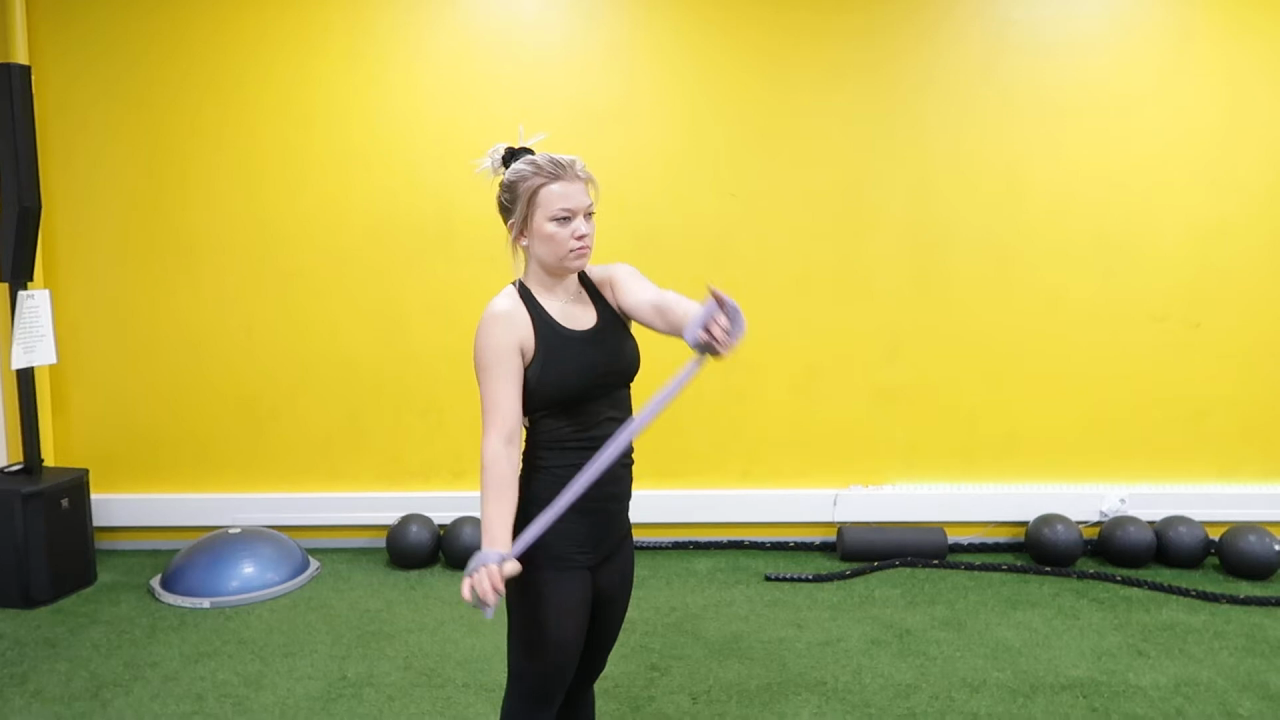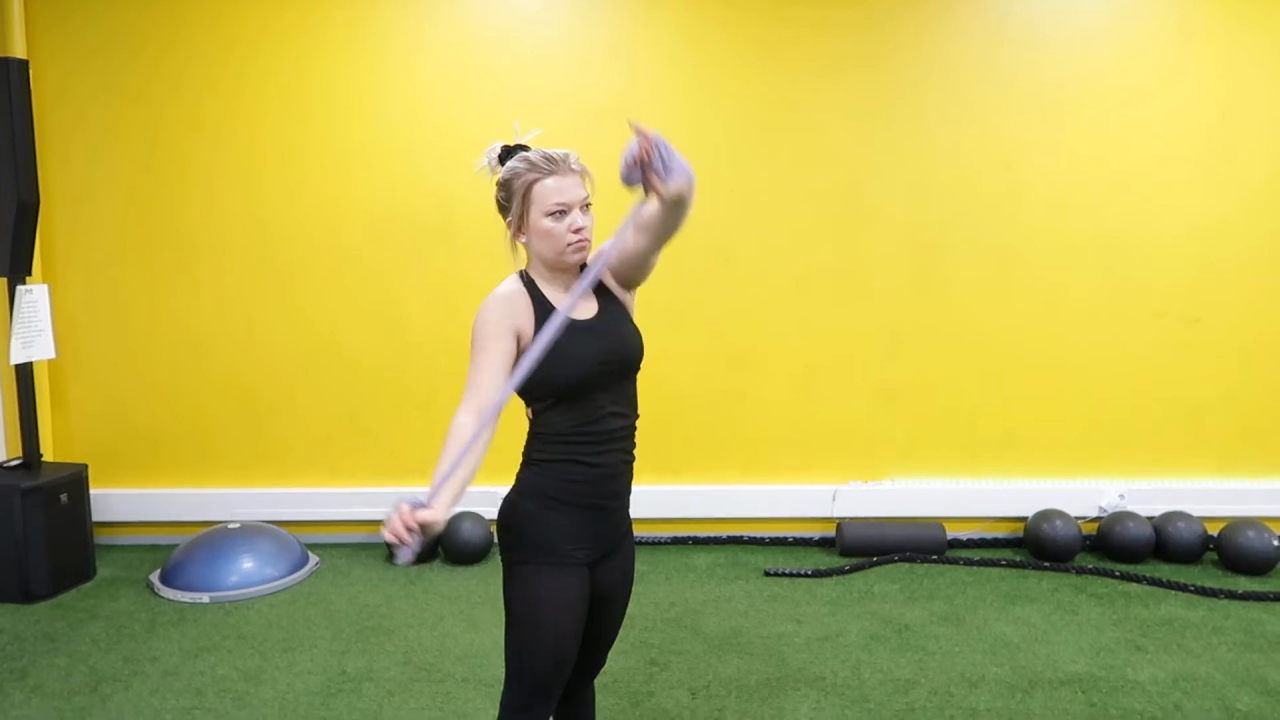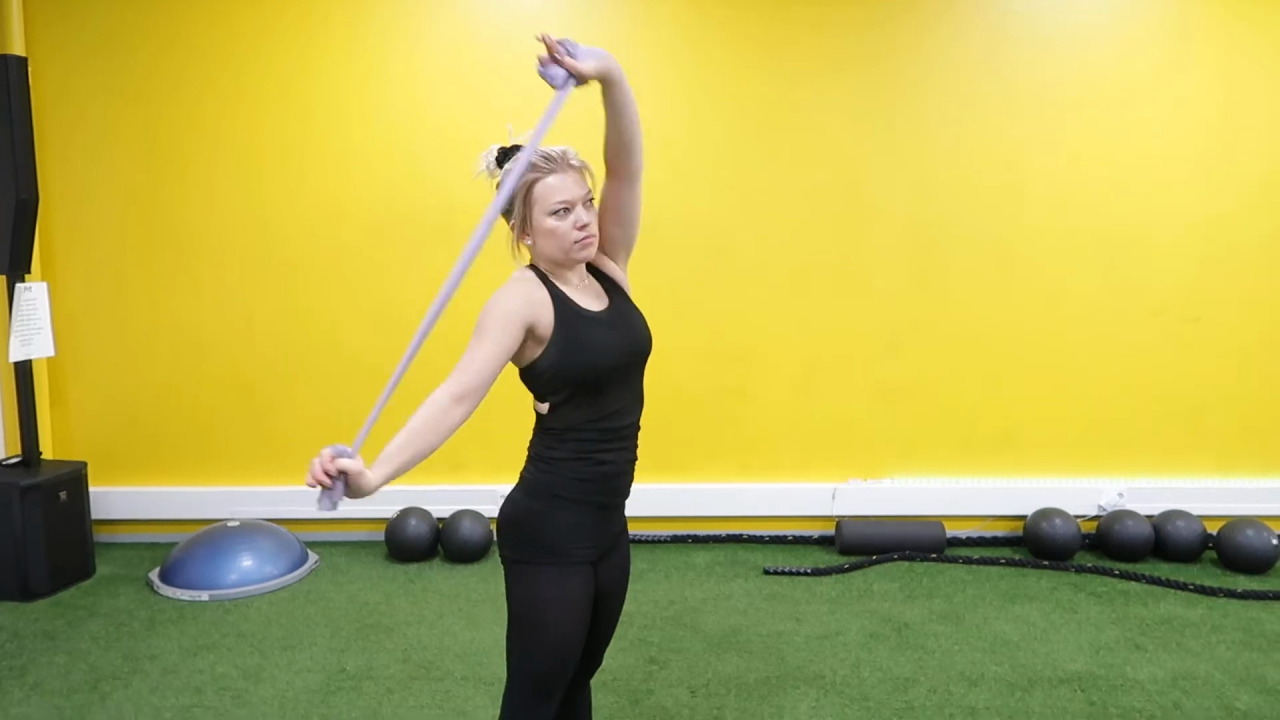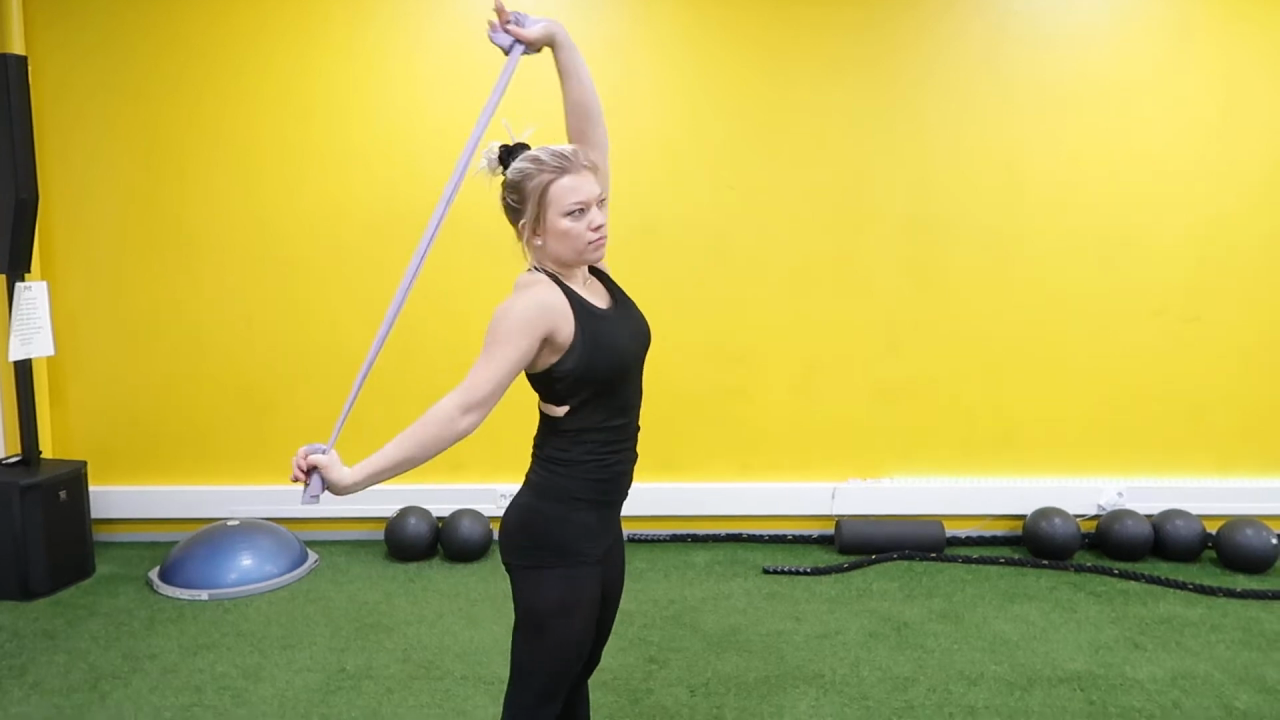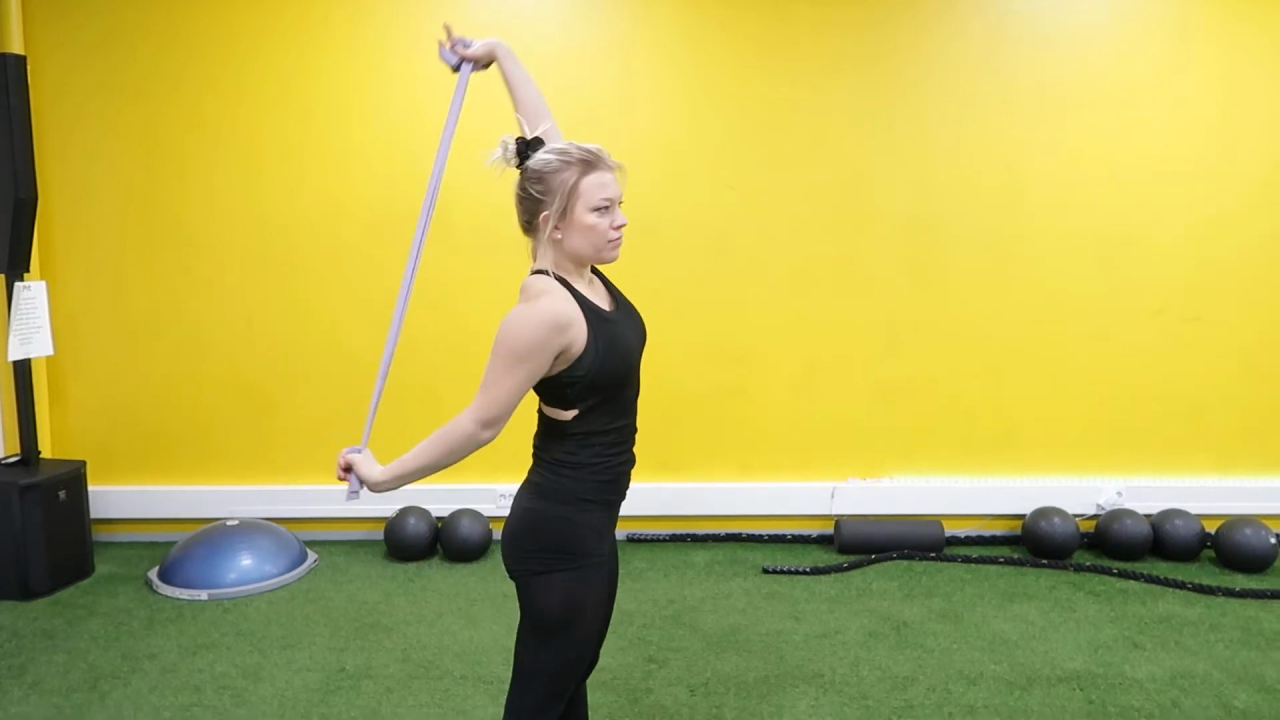
dt=0.2s
person 1, frame 1
left shoulder: (614, 283)
right shoulder: (508, 317)
left elbow: (665, 307)
right elbow: (501, 440)
left wrist: (704, 323)
right wrist: (495, 549)
left hip: (610, 528)
right hip: (550, 537)
person 1, frame 2
left shoulder: (612, 276)
right shoulder: (511, 305)
left elbow: (653, 233)
right elbow: (477, 408)
left wrist: (672, 196)
right wrist: (440, 505)
left hip: (610, 523)
right hip: (545, 530)
person 1, frame 3
left shoulder: (608, 269)
right shoulder: (522, 300)
left elbow: (627, 173)
right elbow: (459, 394)
left wrist: (611, 84)
right wrist: (375, 473)
left hip: (605, 524)
right hip: (546, 529)
person 1, frame 4
left shoulder: (594, 269)
right shoulder: (535, 303)
left elbow: (590, 143)
right elbow: (465, 408)
right wrist: (356, 475)
left hip: (598, 525)
right hip: (554, 532)
person 1, frame 5
left shoulder: (582, 270)
right shoulder: (546, 310)
left elbow: (550, 142)
right elbow: (481, 423)
left wrist: (501, 61)
right wrist: (385, 475)
left hip: (583, 525)
right hip: (558, 532)
